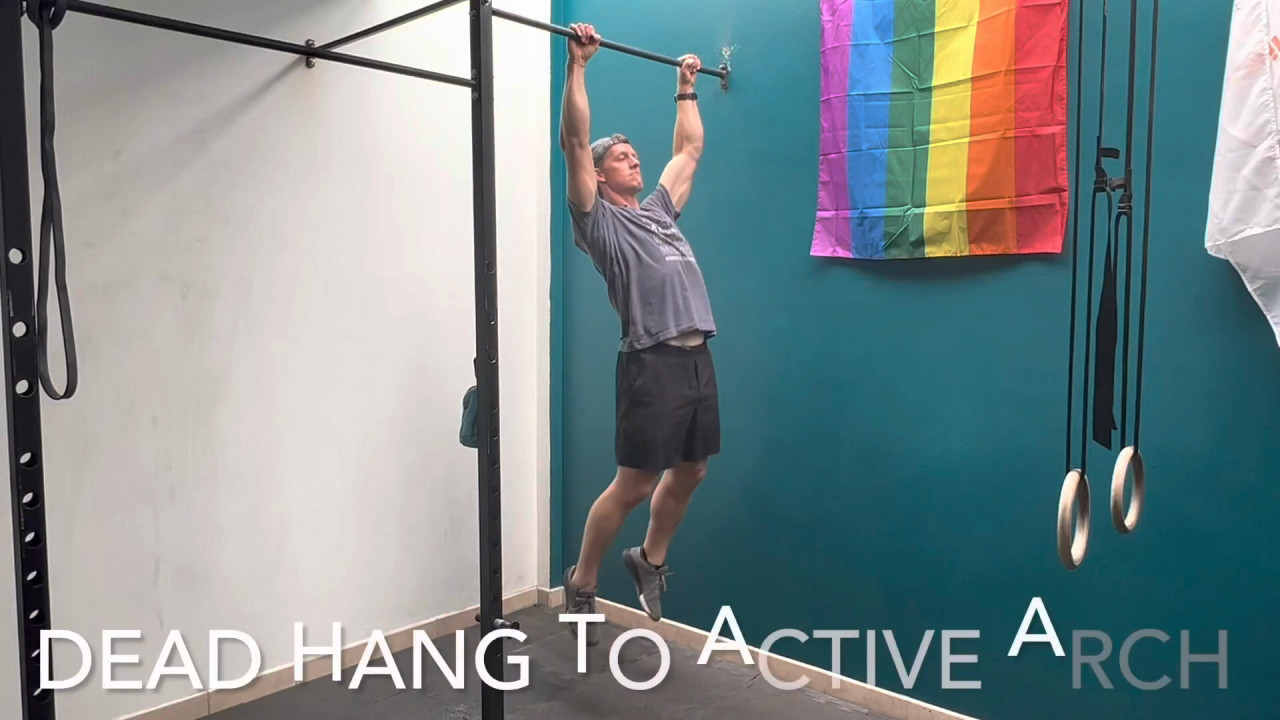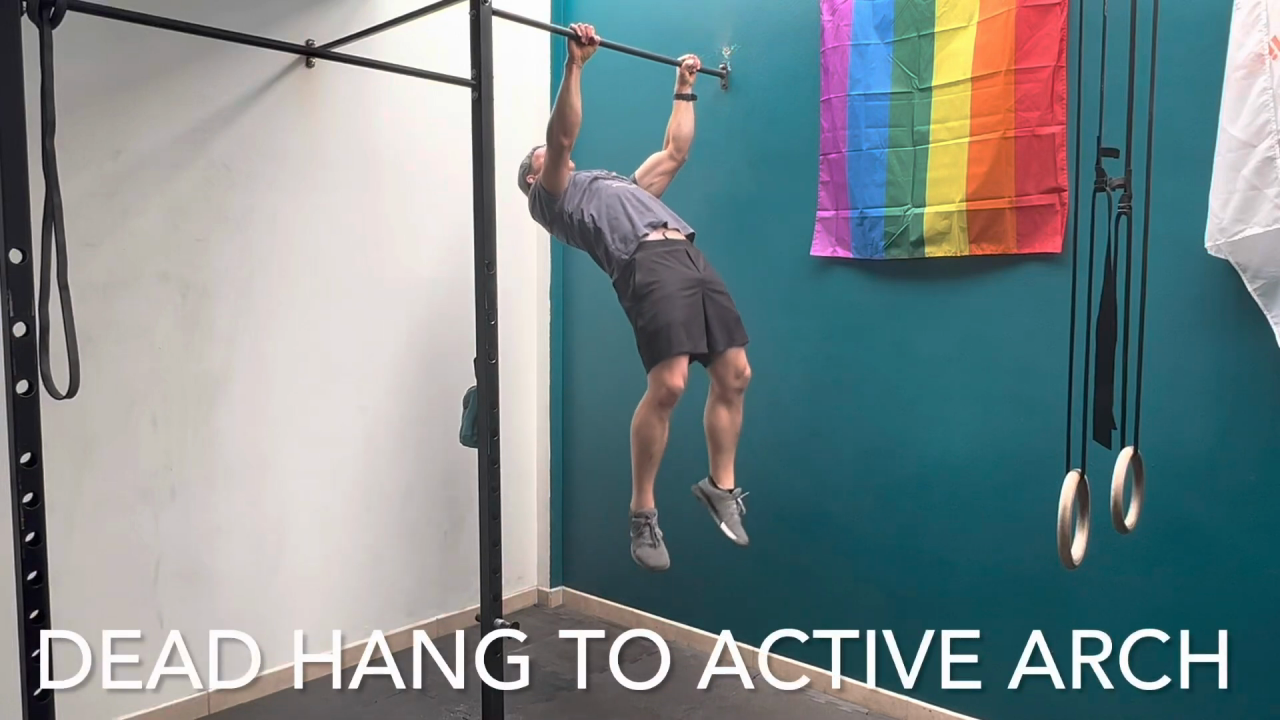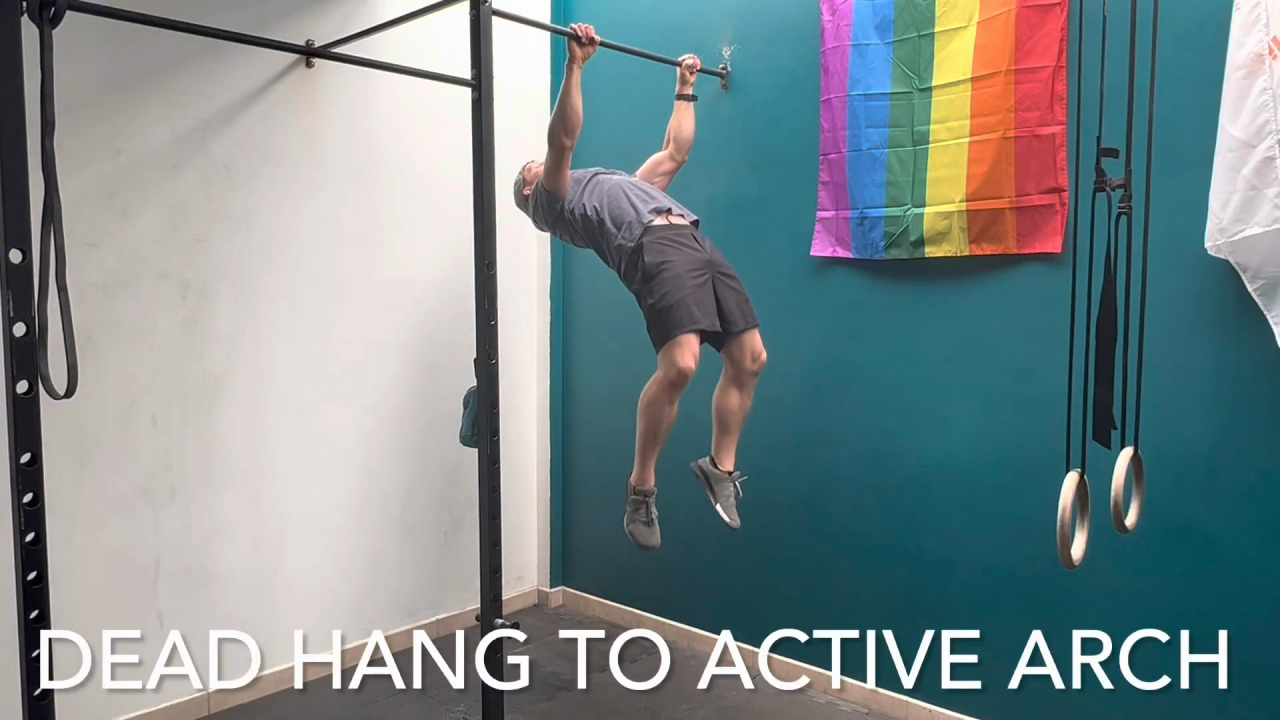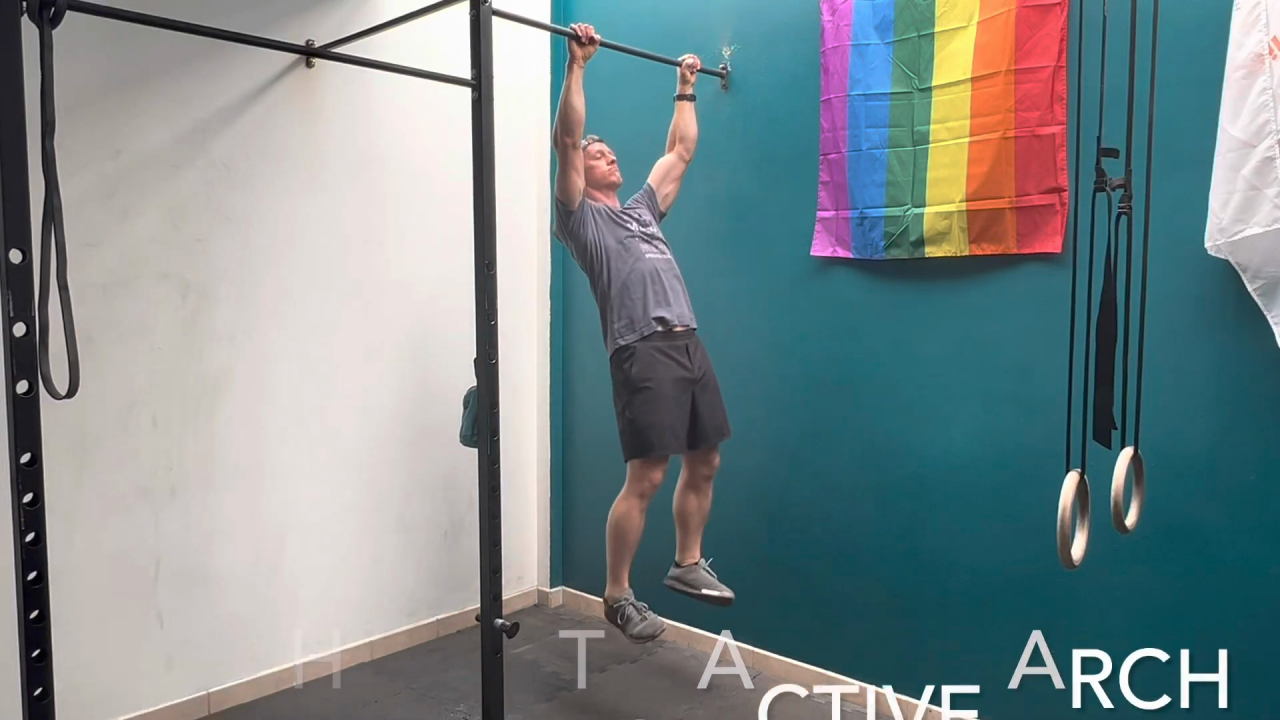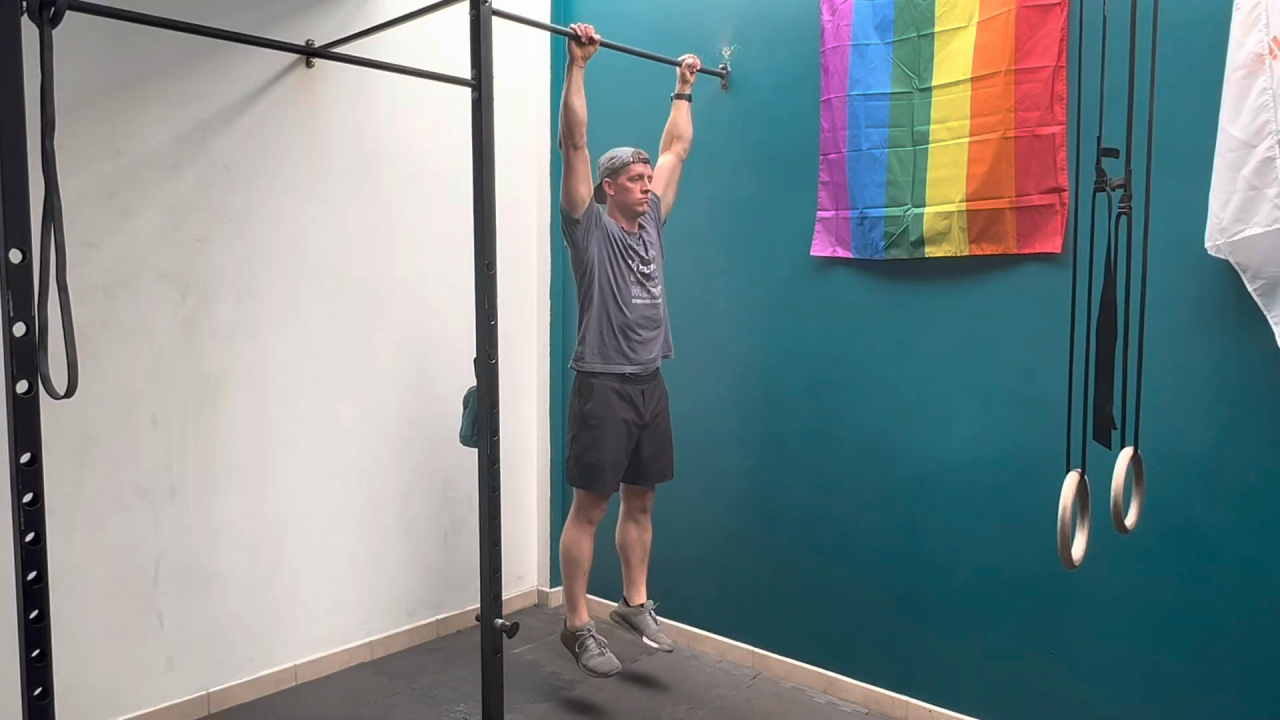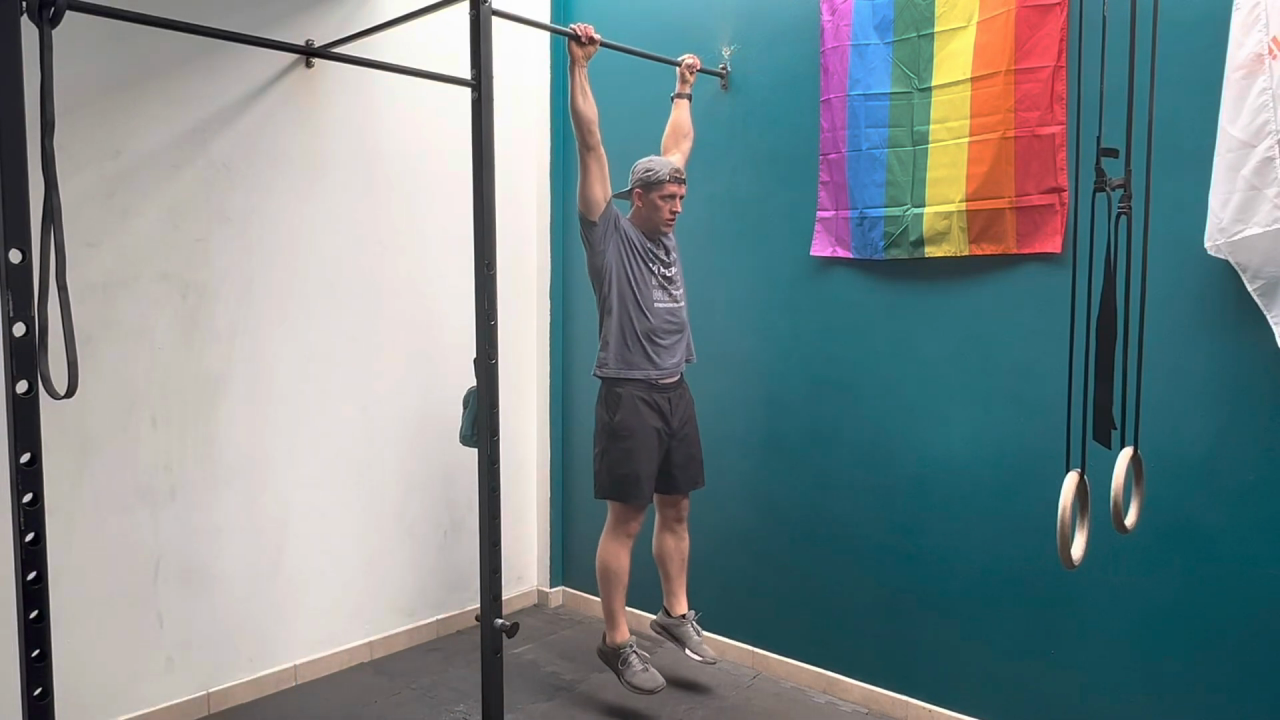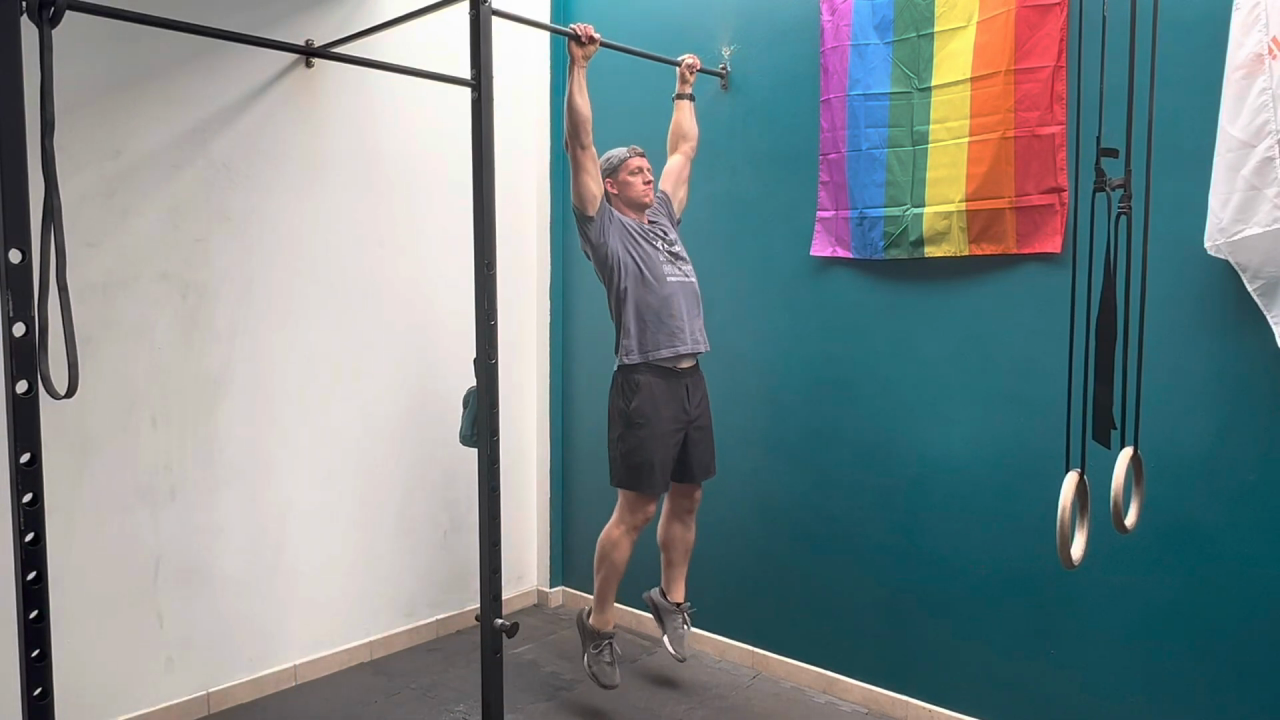
dt=0.7s
person 1, frame 1
left shoulder: (659, 210)
right shoulder: (594, 217)
left elbow: (689, 150)
right elbow: (574, 141)
left wrist: (685, 86)
right wrist: (577, 64)
left hip: (698, 358)
right hip: (653, 363)
left knee: (688, 473)
right knee: (635, 484)
left ankle: (650, 561)
right ankle: (581, 584)
person 1, frame 2
left shoulder: (619, 183)
right shoulder: (551, 199)
left elbow: (674, 151)
right elbow: (560, 137)
left wrist: (684, 87)
right wrist: (574, 63)
left hip: (691, 259)
right hip: (648, 264)
left knee: (734, 376)
right knee: (668, 385)
left ankle: (721, 486)
right ankle: (642, 511)
person 1, frame 3
left shoulder: (617, 182)
right shoulder: (552, 203)
left elbow: (674, 153)
right elbow: (563, 139)
left wrist: (684, 87)
right wrist: (575, 64)
left hip: (697, 244)
right hip: (655, 250)
left knee: (749, 359)
right knee: (679, 365)
left ankle: (720, 468)
right ankle: (640, 486)
person 1, frame 4
left shoulder: (641, 209)
right shoulder: (578, 216)
left elbow: (680, 151)
right elbow: (565, 141)
left wrist: (685, 87)
right wrist: (577, 63)
left hip: (689, 346)
right hip: (644, 352)
left knee: (705, 464)
right knee: (645, 479)
left ankle: (688, 565)
right ankle: (618, 596)
person 1, frame 5
left shoulder: (651, 223)
right shoulder: (588, 226)
left elbow: (676, 148)
right elbow: (573, 145)
left wrist: (683, 87)
right wrist: (576, 64)
left hip: (650, 385)
right hip: (602, 386)
left knee: (640, 503)
right knee: (589, 509)
left ankle: (636, 604)
right ankle: (577, 626)
person 1, frame 6
left shoulder: (664, 230)
right shoulder: (607, 231)
left elbow: (677, 145)
right elbow: (590, 143)
left wrist: (683, 87)
right wrist: (578, 64)
left hip: (675, 393)
right hip: (628, 396)
left knee: (675, 511)
right knee: (625, 521)
left ankle: (677, 615)
right ankle: (617, 641)
person 1, frame 7
left shoulder: (662, 217)
right shoulder: (602, 226)
left elbow: (684, 150)
right elbow: (579, 145)
left wrist: (684, 88)
right wrist: (578, 66)
left hip: (691, 380)
right hip: (645, 383)
left knee: (685, 499)
right knee: (637, 510)
left ankle: (671, 601)
right ankle: (598, 624)
